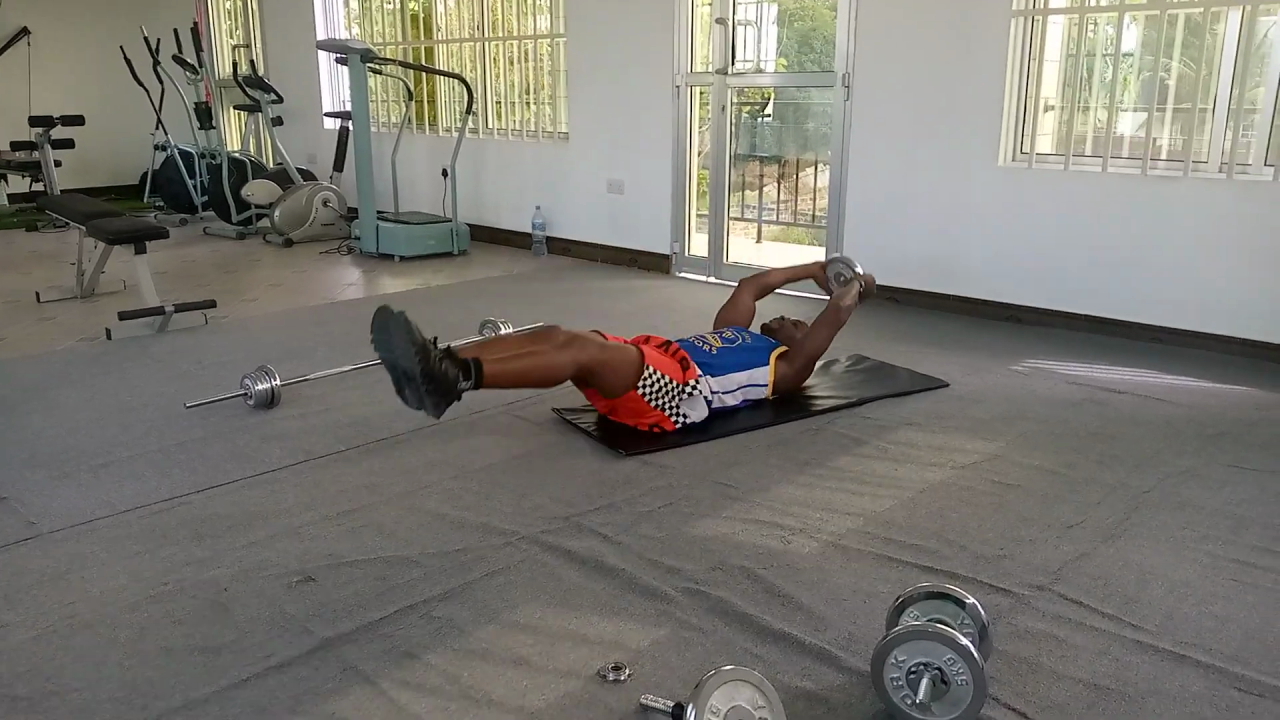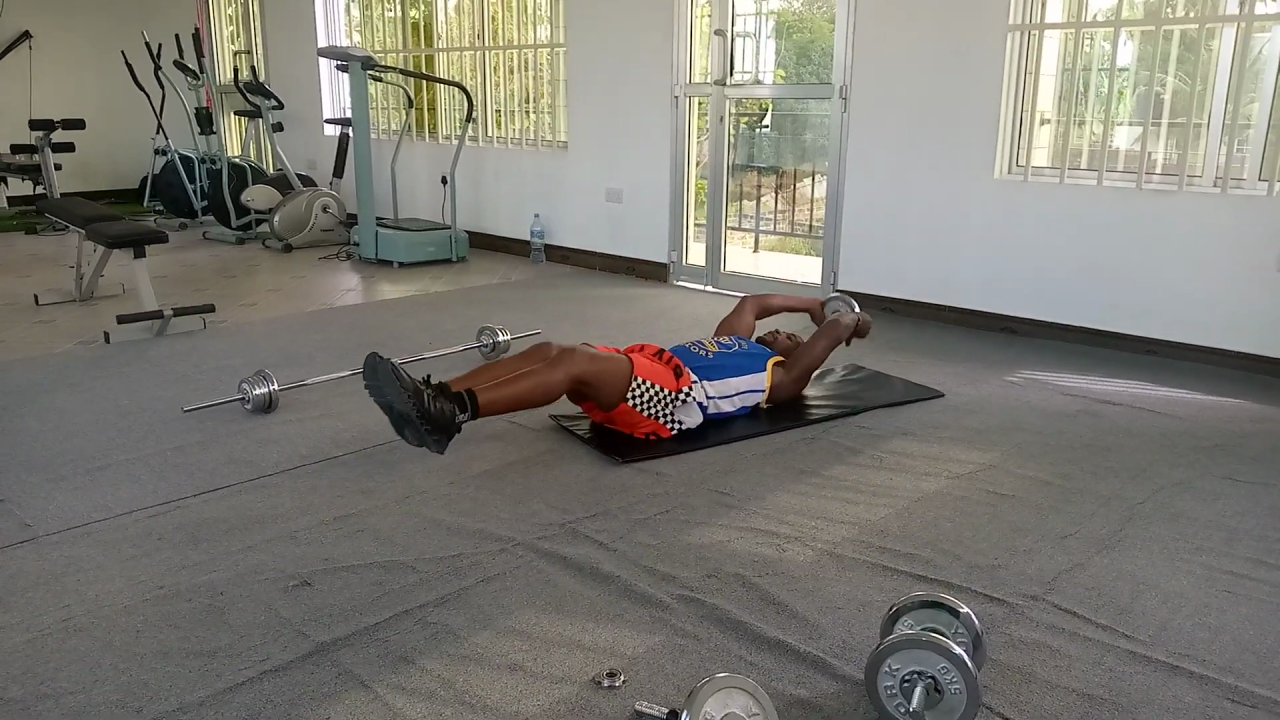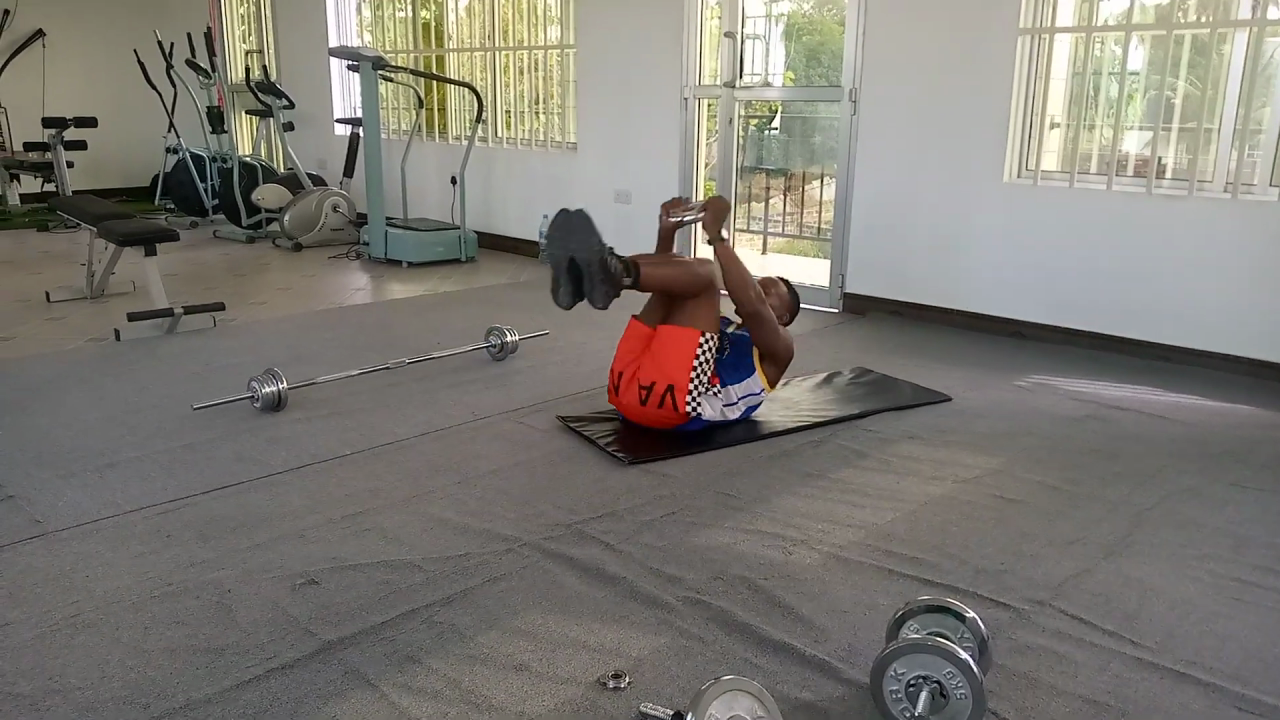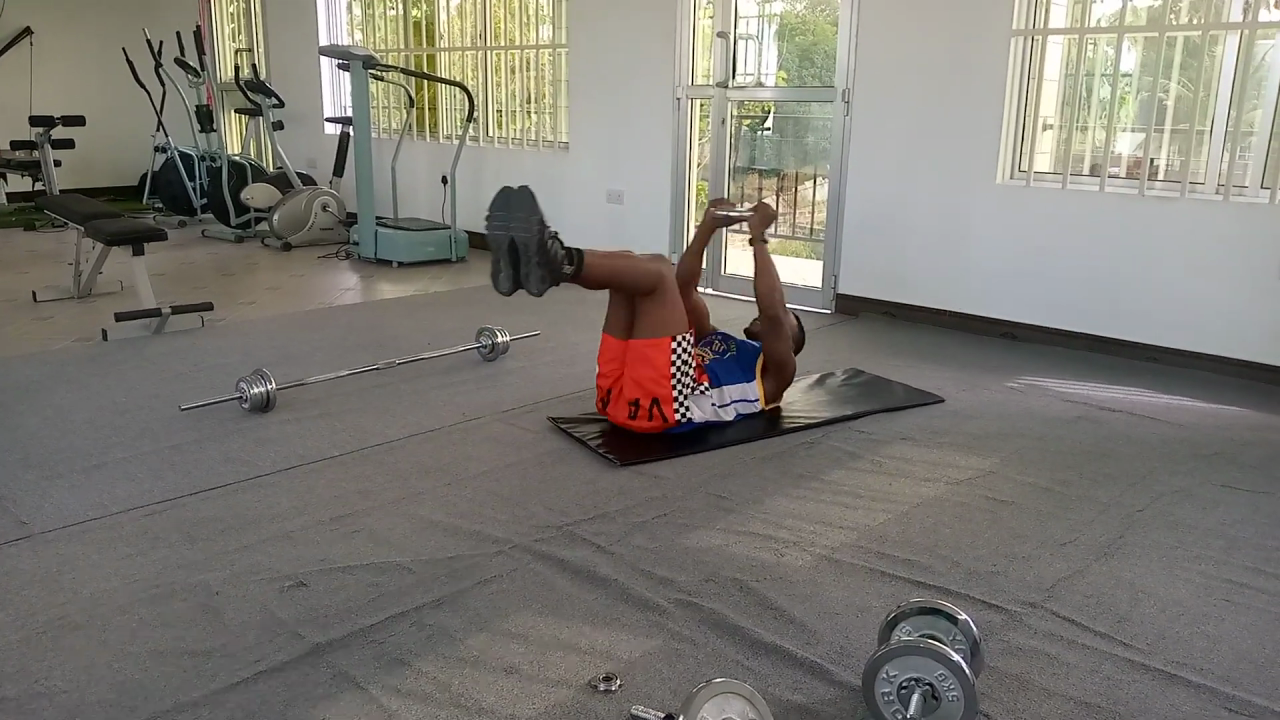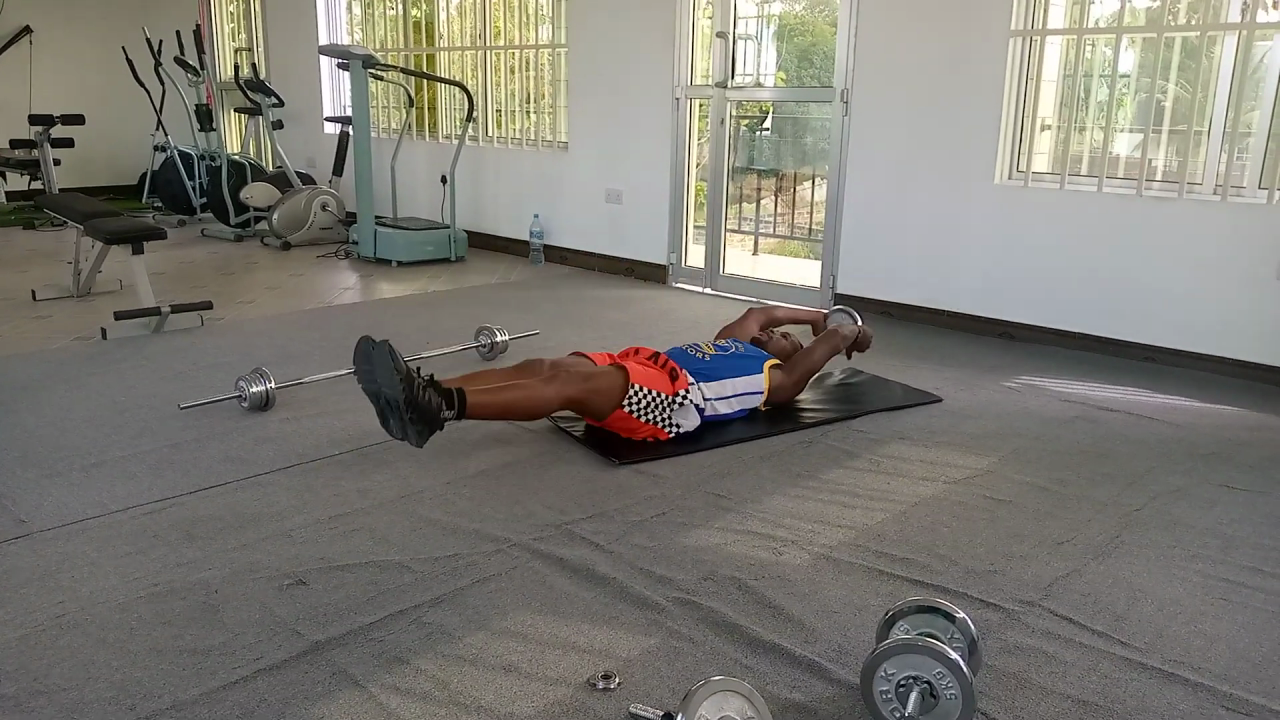
dt=0.5s
person 1, frame 1
left shoulder: (787, 368)
right shoulder: (739, 336)
left elbow: (834, 315)
right elbow: (750, 287)
left wrist: (853, 287)
right wrist: (811, 271)
left hip: (675, 397)
right hip: (654, 358)
left knee: (579, 347)
right knee: (555, 338)
left ankle: (454, 378)
right ankle: (443, 365)
person 1, frame 2
left shoulder: (780, 374)
right shoulder: (739, 346)
left elbow: (828, 334)
right elbow: (753, 303)
right wrist: (813, 304)
left hip: (670, 405)
left knee: (574, 358)
right knee: (549, 352)
left ankle: (451, 412)
right ankle: (438, 395)
person 1, frame 3
left shoulder: (776, 347)
right shoulder: (718, 328)
left elbow: (750, 303)
right elbow: (669, 278)
left wrist: (717, 237)
right wrist: (667, 233)
left hip: (675, 401)
right hip: (630, 386)
left knee: (706, 271)
right knee: (670, 274)
left ankle: (610, 274)
right ankle: (582, 278)
person 1, frame 4
left shoulder: (773, 371)
right shoulder: (712, 338)
left elbow: (772, 309)
right elbow: (685, 285)
left wrist: (757, 240)
right wrist: (708, 227)
left hip: (666, 402)
right hip: (618, 394)
left knee: (655, 269)
right knee: (633, 269)
left ankle: (557, 262)
right ankle: (533, 264)
person 1, frame 5
left shoulder: (780, 379)
right shoulder: (736, 348)
left elbow: (831, 342)
right elbow: (758, 314)
right wrist: (815, 315)
left hip: (670, 401)
right hip: (645, 365)
left knee: (567, 382)
right knee: (541, 370)
left ankle: (437, 405)
right ankle: (427, 396)
